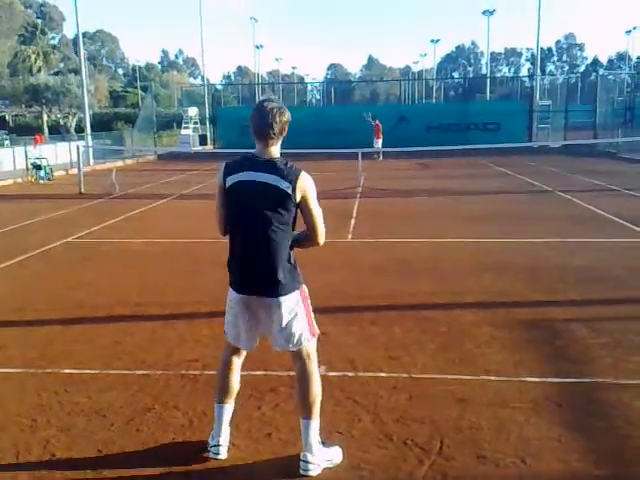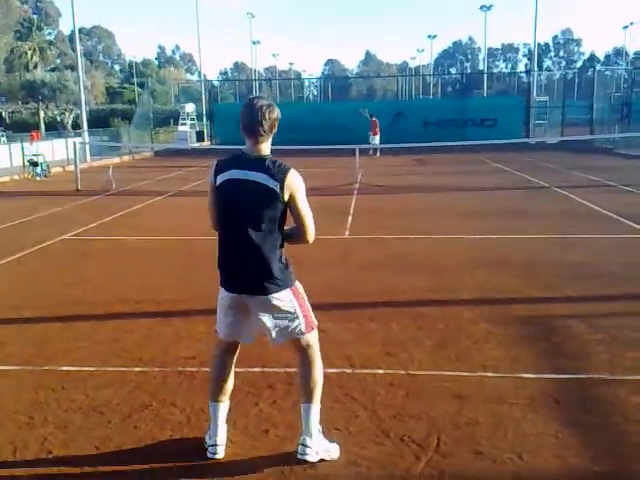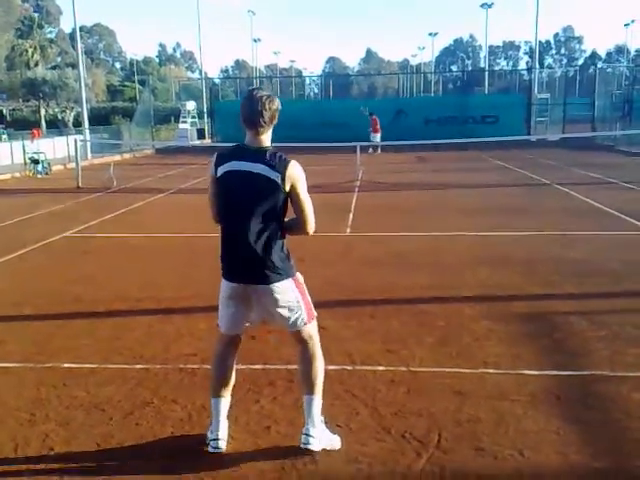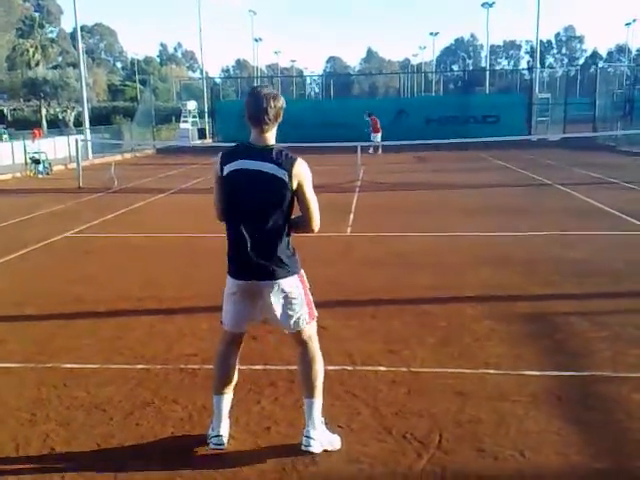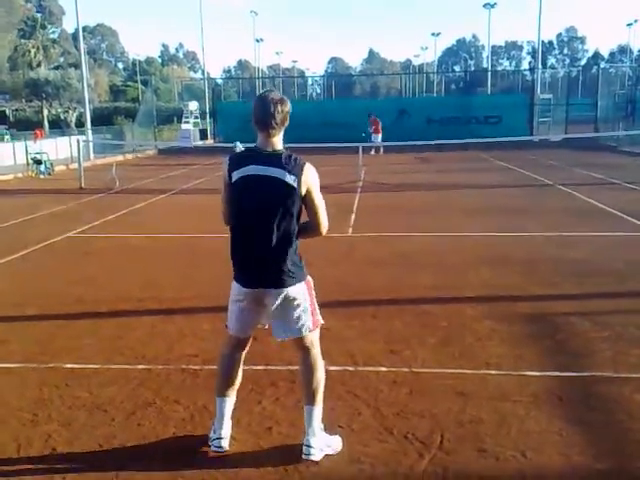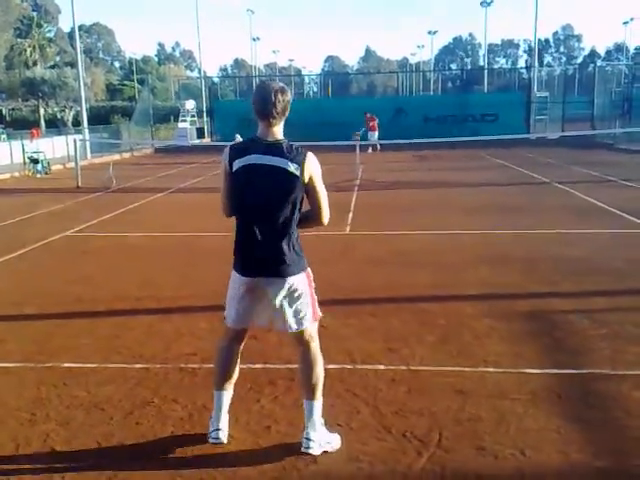
dt=0.1s
person 1, frame 1
left shoulder: (229, 172)
right shoulder: (298, 179)
left elbow: (223, 227)
right elbow: (317, 237)
left hip: (242, 284)
right hip: (282, 287)
left knee: (233, 353)
right knee: (306, 361)
left ankle: (219, 438)
person 1, frame 2
left shoulder: (220, 170)
right shoulder: (287, 176)
left elbow: (216, 224)
right elbow: (307, 235)
left hip: (232, 282)
right hip: (274, 284)
left knee: (225, 350)
right knee: (309, 348)
left ankle: (215, 436)
right ankle: (311, 439)
person 1, frame 3
left shoulder: (221, 161)
right shoulder: (288, 168)
left elbow: (217, 216)
right elbow: (306, 226)
left hip: (234, 274)
right hip: (276, 274)
left knee: (227, 344)
right knee: (309, 341)
left ankle: (217, 431)
right ankle: (314, 429)
person 1, frame 4
left shoulder: (226, 159)
right shoulder: (294, 166)
left elbow: (222, 214)
right elbow: (312, 224)
left hip: (240, 272)
right hip: (282, 271)
left knee: (230, 342)
right knee: (308, 342)
left ankle: (219, 428)
right ankle: (314, 431)
person 1, frame 5
left shoulder: (234, 165)
right shoulder: (303, 170)
left elbow: (228, 219)
right elbow: (319, 228)
left hip: (247, 278)
right hip: (288, 278)
left knee: (234, 346)
right knee: (310, 349)
left ankle: (221, 430)
right ankle: (314, 437)
person 1, frame 6
left shoulder: (233, 155)
right shoulder: (304, 160)
left elbow: (228, 209)
right elbow: (321, 217)
left hip: (247, 268)
right hip: (288, 269)
left knee: (232, 338)
right knee: (308, 344)
left ankle: (218, 423)
right ankle: (314, 432)
